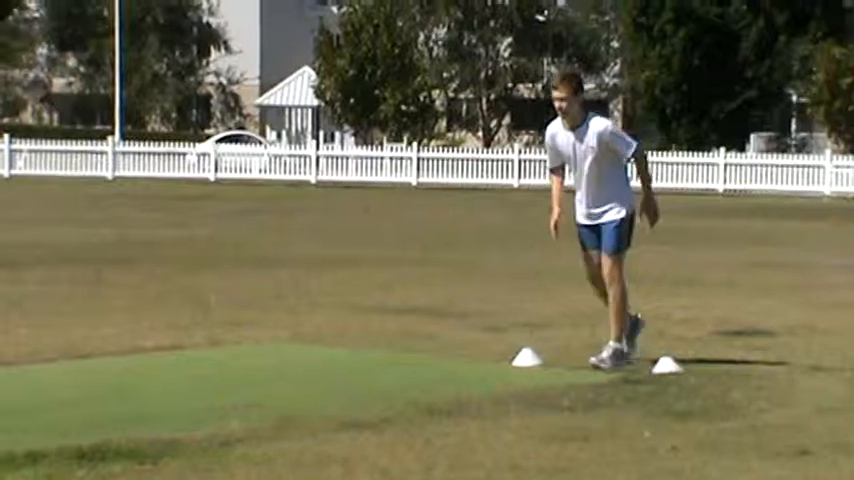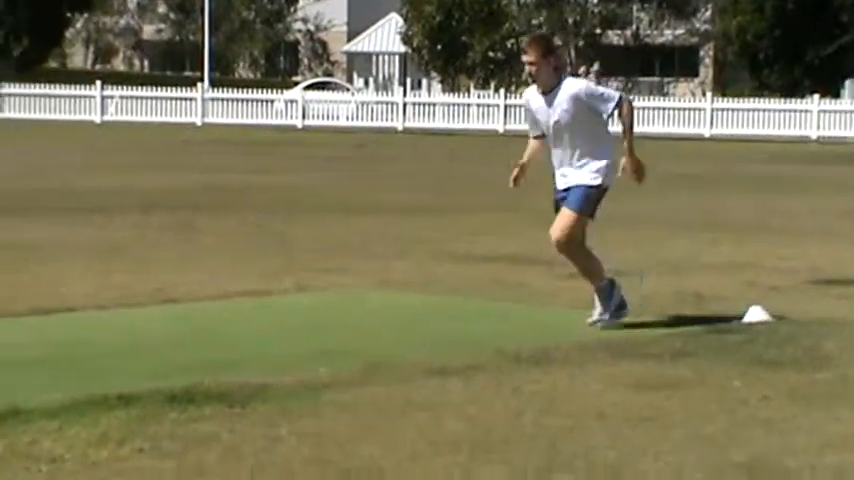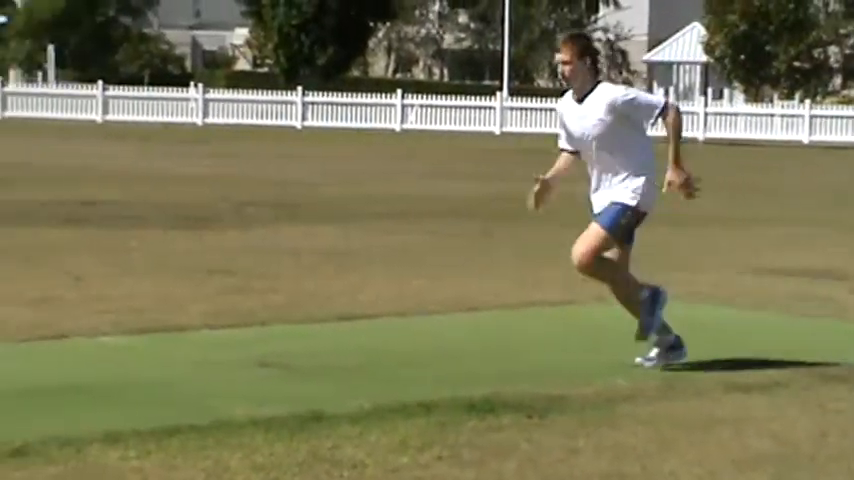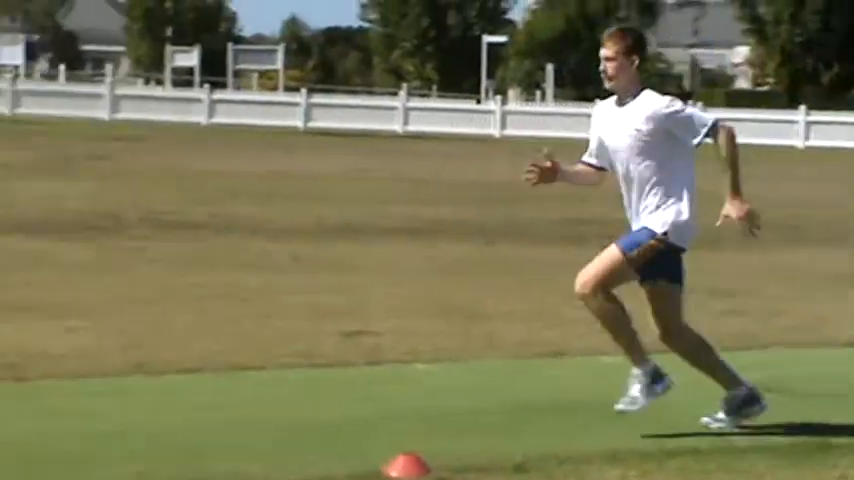
dt=0.7s
person 1, frame 1
left shoulder: (602, 128)
right shoulder: (553, 132)
left elbow: (638, 155)
left wrist: (648, 197)
right wrist: (556, 207)
left hip: (614, 209)
right hip: (585, 212)
left knee: (611, 276)
right knee: (595, 277)
left ankle: (616, 347)
right ankle: (629, 322)
person 1, frame 2
left shoulder: (578, 90)
right shoulder: (530, 96)
left elbow: (624, 105)
left wrist: (629, 152)
right wrist: (523, 163)
left hip: (594, 173)
right hip: (565, 177)
left knee: (560, 238)
right knee: (573, 245)
left ankle: (603, 286)
right ankle: (610, 300)
person 1, frame 3
left shoulder: (616, 97)
right shoulder: (565, 107)
left elbow: (670, 110)
right elbow: (570, 154)
left wrist: (675, 166)
right wrist: (547, 180)
left hip: (632, 193)
right hip: (604, 194)
left knee: (583, 258)
right knee: (618, 277)
left ankle: (646, 295)
right ankle: (667, 341)
person 1, frame 4
left shoulder: (660, 109)
right shoulder: (603, 113)
left elbow: (724, 133)
right elbow: (595, 171)
left wrist: (734, 196)
right wrist: (558, 173)
left hip: (668, 224)
right hip: (647, 227)
left knee: (587, 286)
right knee: (671, 332)
left ankle: (644, 371)
right ankle: (741, 395)
